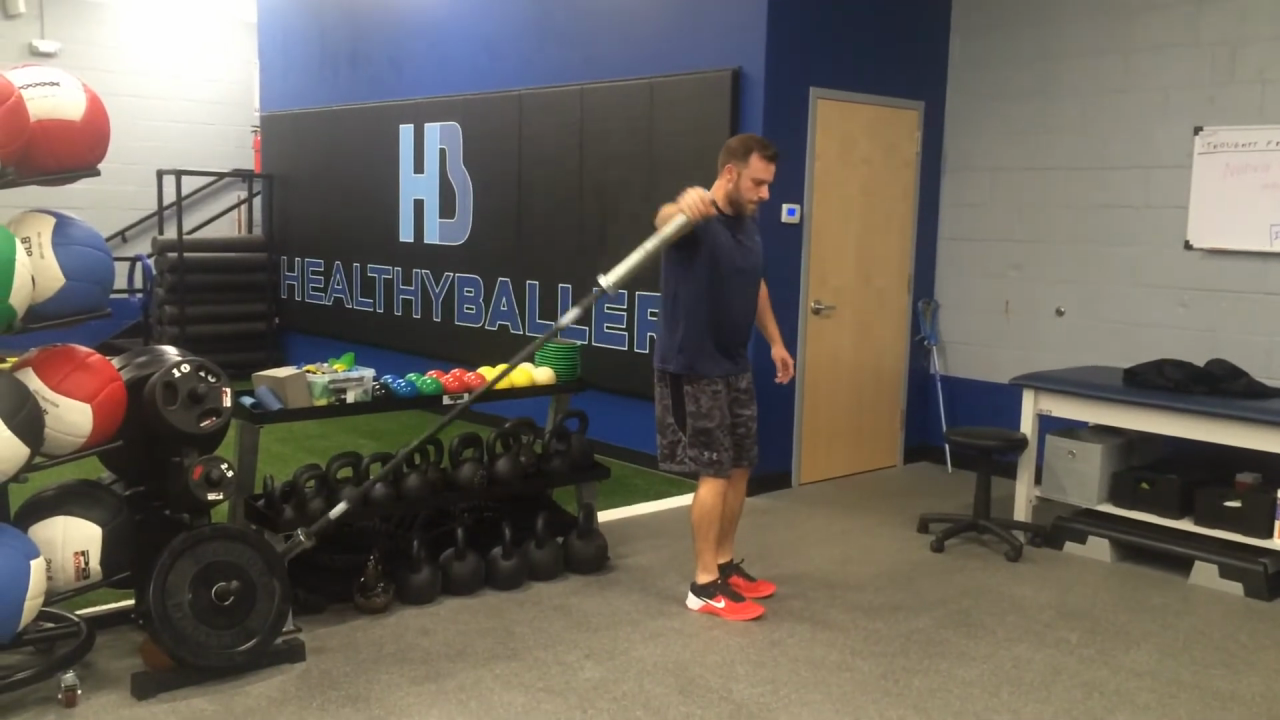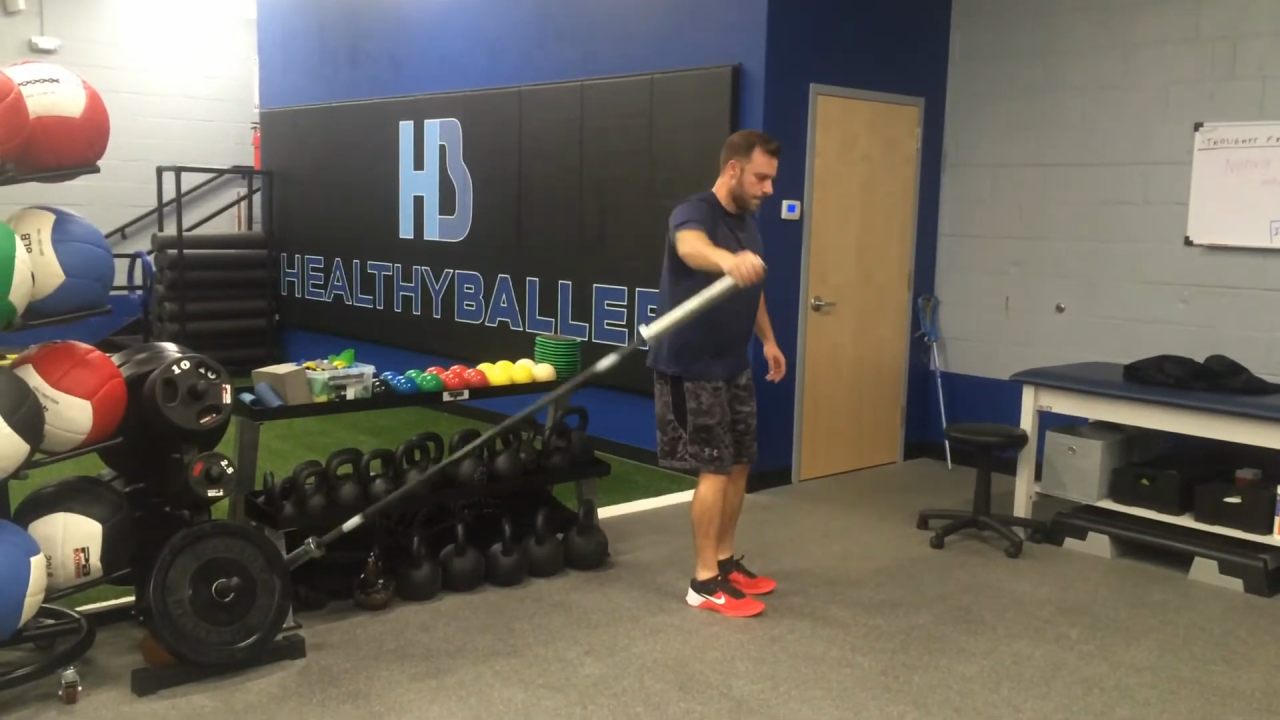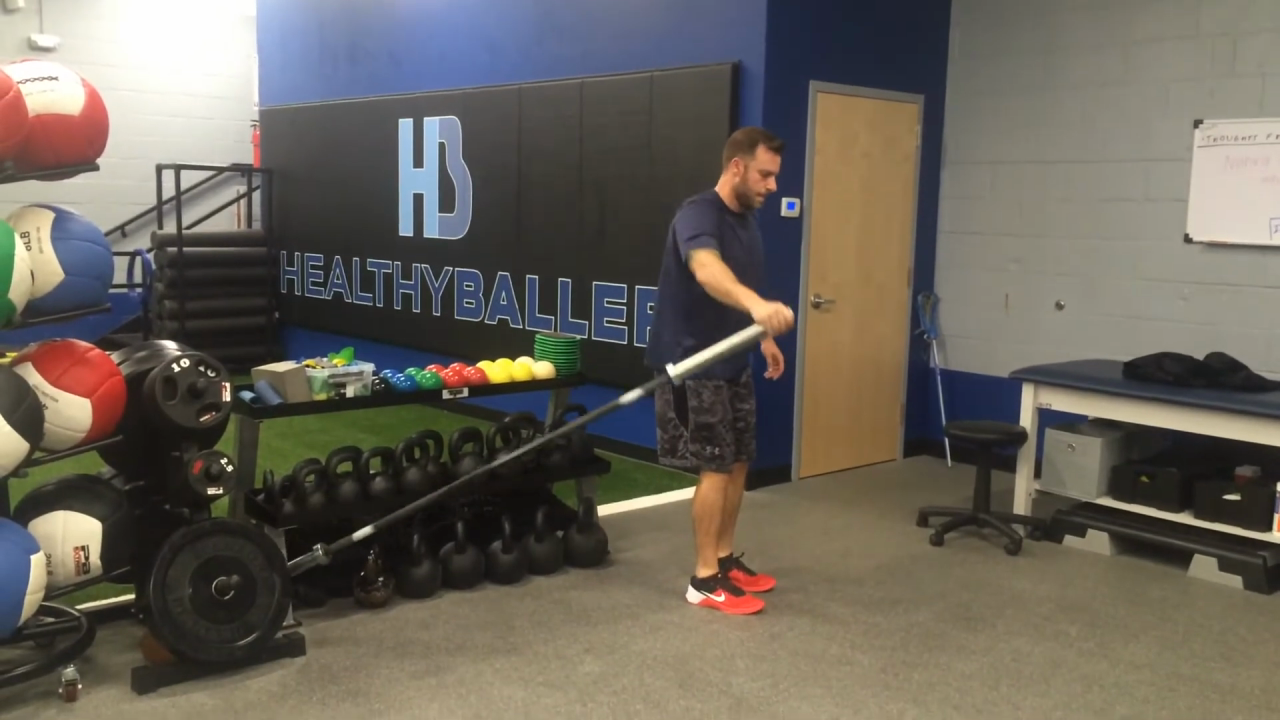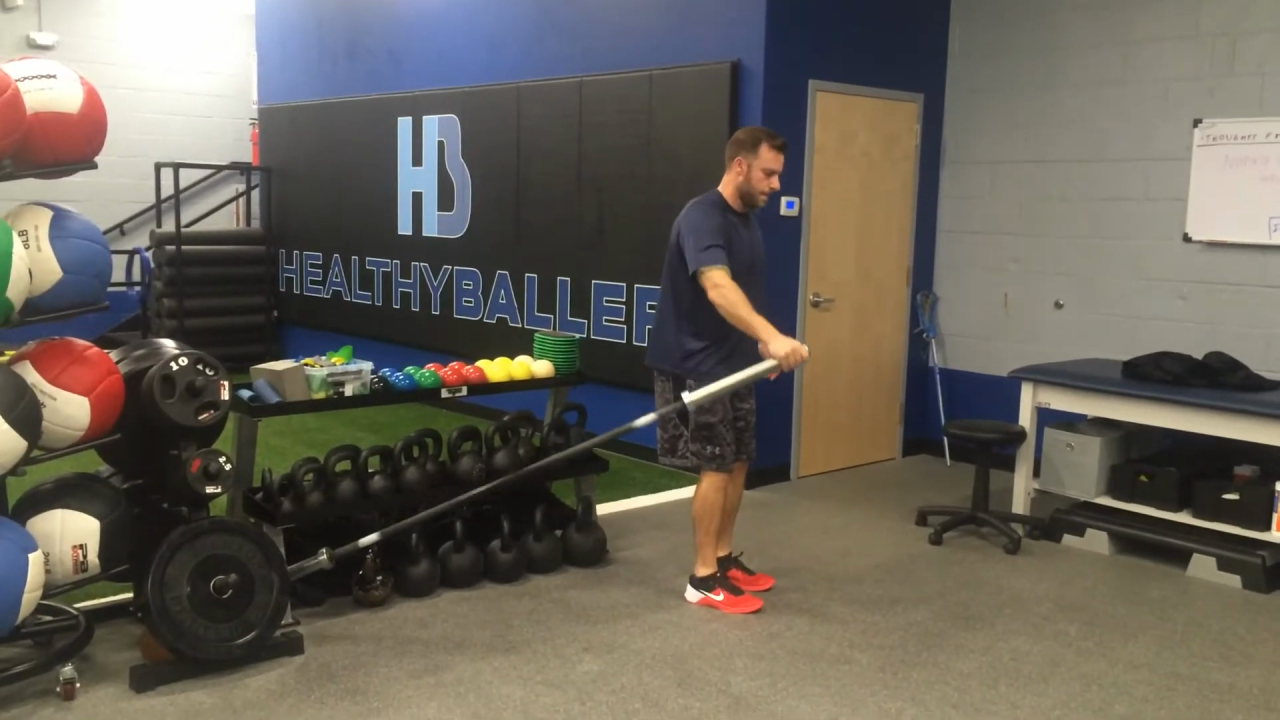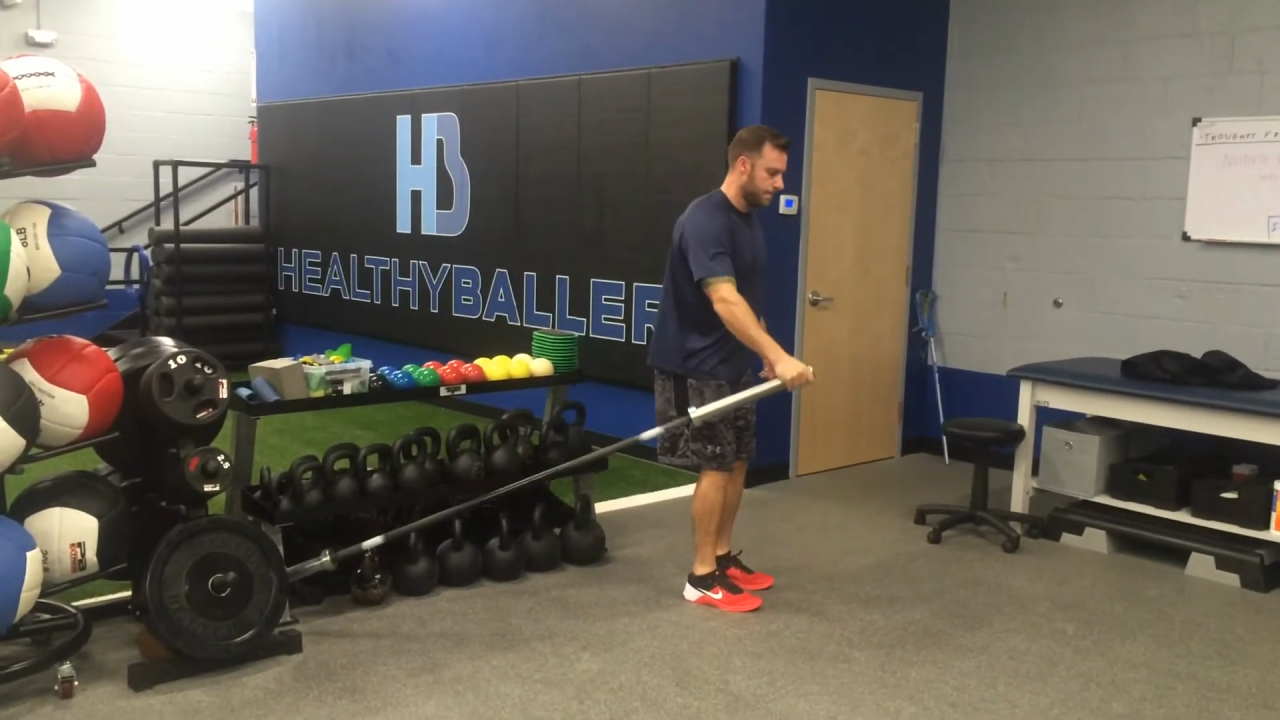
dt=0.2s
person 1, frame 1
left shoulder: (746, 226)
right shoulder: (702, 217)
right elbow: (666, 222)
left wrist: (775, 341)
right wrist: (683, 209)
left hip: (734, 367)
right hip: (693, 369)
left knee: (739, 468)
right knee: (714, 472)
left ankle: (725, 564)
right ankle: (705, 585)
person 1, frame 2
left shoulder: (747, 220)
right shoulder: (696, 211)
right elbow: (691, 247)
left wrist: (768, 339)
right wrist: (730, 262)
left hip: (733, 365)
right hip: (694, 367)
left knee: (738, 464)
right knee: (714, 469)
left ankle: (725, 560)
right ankle: (704, 581)
person 1, frame 3
left shoulder: (746, 219)
right shoulder: (699, 214)
right elbow: (707, 269)
left wrist: (765, 342)
right wrist: (757, 306)
left hip: (733, 363)
right hip: (695, 364)
left knee: (738, 463)
right knee: (715, 467)
left ankle: (725, 559)
right ankle: (704, 579)
person 1, frame 4
left shoulder: (747, 218)
right shoulder: (703, 217)
right elbow: (718, 287)
left wrist: (760, 341)
right wrist: (771, 336)
left hip: (732, 363)
right hip: (696, 365)
left knee: (737, 463)
right knee: (715, 467)
left ankle: (724, 559)
right ankle: (704, 578)
person 1, frame 5
left shoulder: (747, 218)
right shoulder: (706, 220)
right elbow: (724, 299)
left wrist: (762, 352)
right wrist: (778, 356)
left hip: (732, 364)
right hip: (697, 366)
left knee: (737, 463)
right knee: (716, 466)
left ankle: (723, 557)
right ankle: (702, 576)
